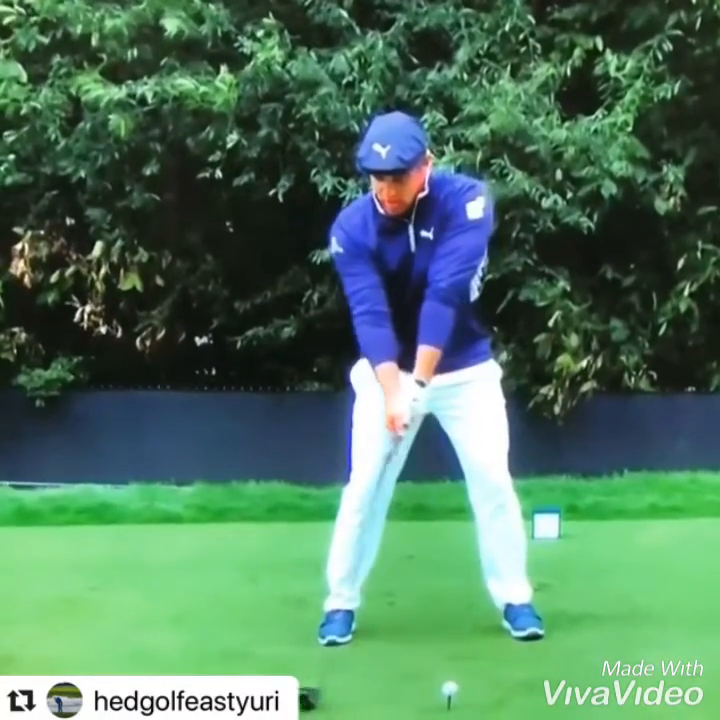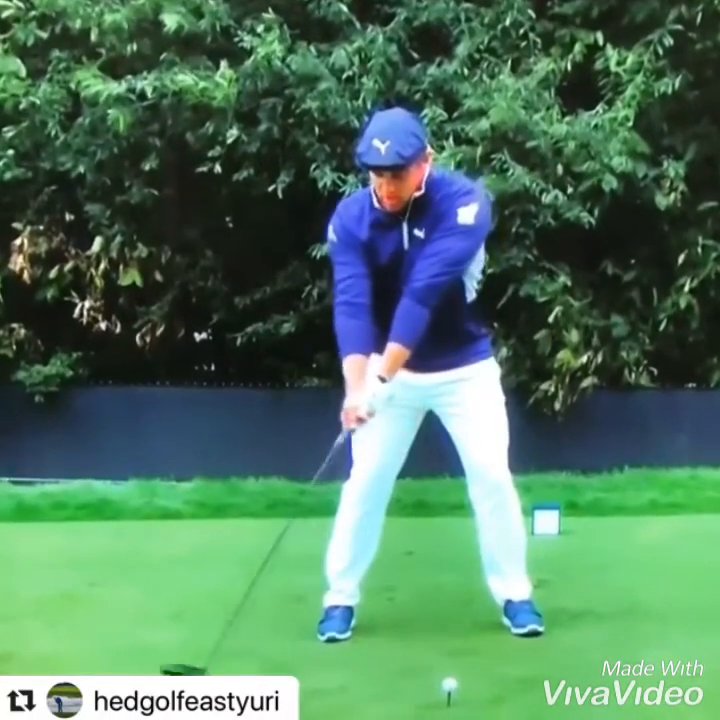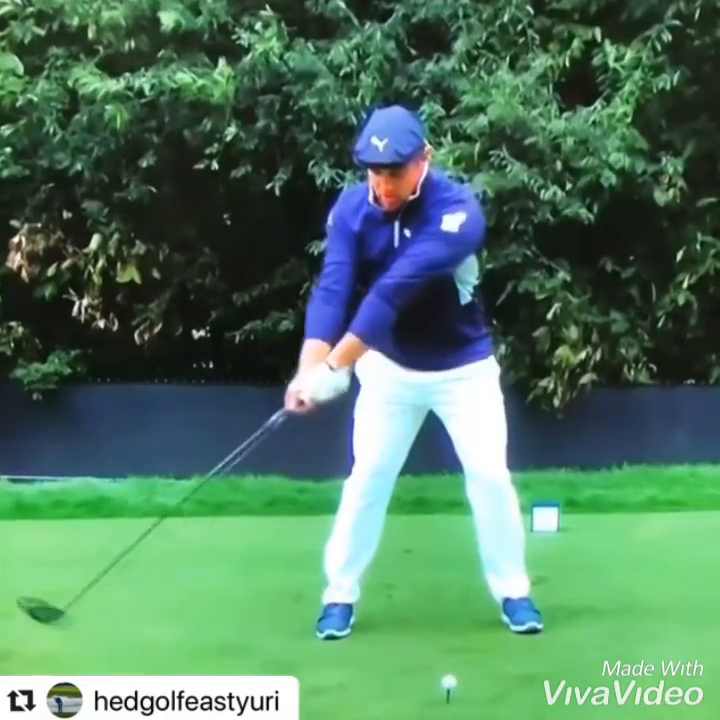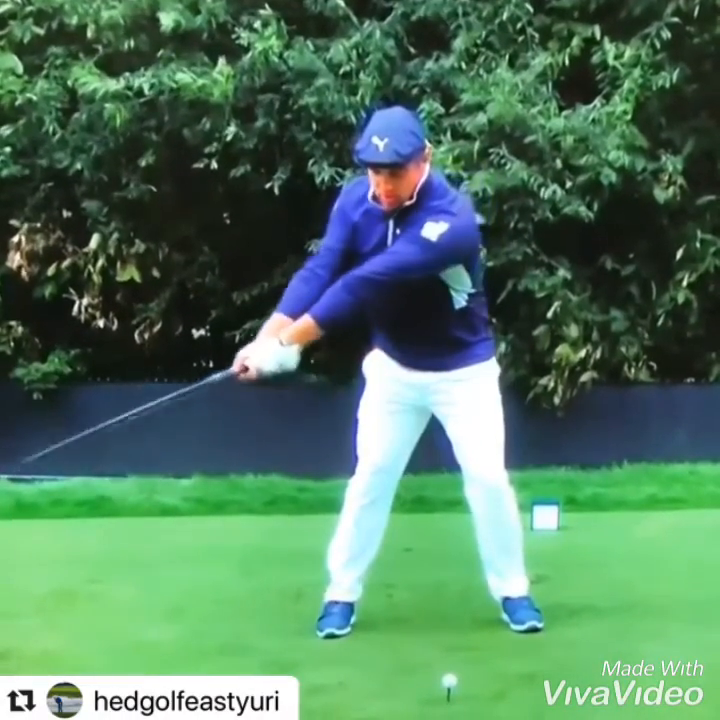
dt=0.5s
person 1, frame 1
left shoulder: (466, 200)
right shoulder: (352, 226)
left elbow: (445, 294)
right elbow: (369, 314)
left wrist: (420, 384)
right wrist: (390, 391)
left hip: (465, 369)
right hip: (386, 369)
left knee: (492, 478)
right knee: (366, 482)
left ankle: (513, 597)
right ankle: (342, 600)
person 1, frame 2
left shoulder: (464, 202)
right shoulder: (350, 217)
left elbow: (424, 293)
right elbow: (352, 304)
left wrist: (383, 381)
right wrist: (357, 384)
left hip: (465, 367)
right hip: (384, 366)
left knee: (491, 476)
right knee: (366, 480)
left ankle: (514, 593)
right ankle: (341, 596)
person 1, frame 3
left shoulder: (458, 211)
right shoulder: (350, 209)
left elbow: (394, 291)
right elbow: (333, 289)
left wrist: (334, 367)
right wrist: (309, 366)
left hip: (463, 368)
right hip: (390, 367)
left knee: (489, 475)
right knee: (367, 477)
left ankle: (512, 591)
right ankle: (340, 594)
person 1, frame 4
left shoulder: (452, 219)
right shoulder: (356, 200)
left elbow: (366, 285)
right elbow: (320, 270)
left wrist: (288, 343)
right wrist: (267, 336)
left hip: (463, 370)
right hip: (393, 367)
left knee: (487, 478)
right knee: (371, 477)
left ankle: (512, 590)
right ankle: (342, 592)
